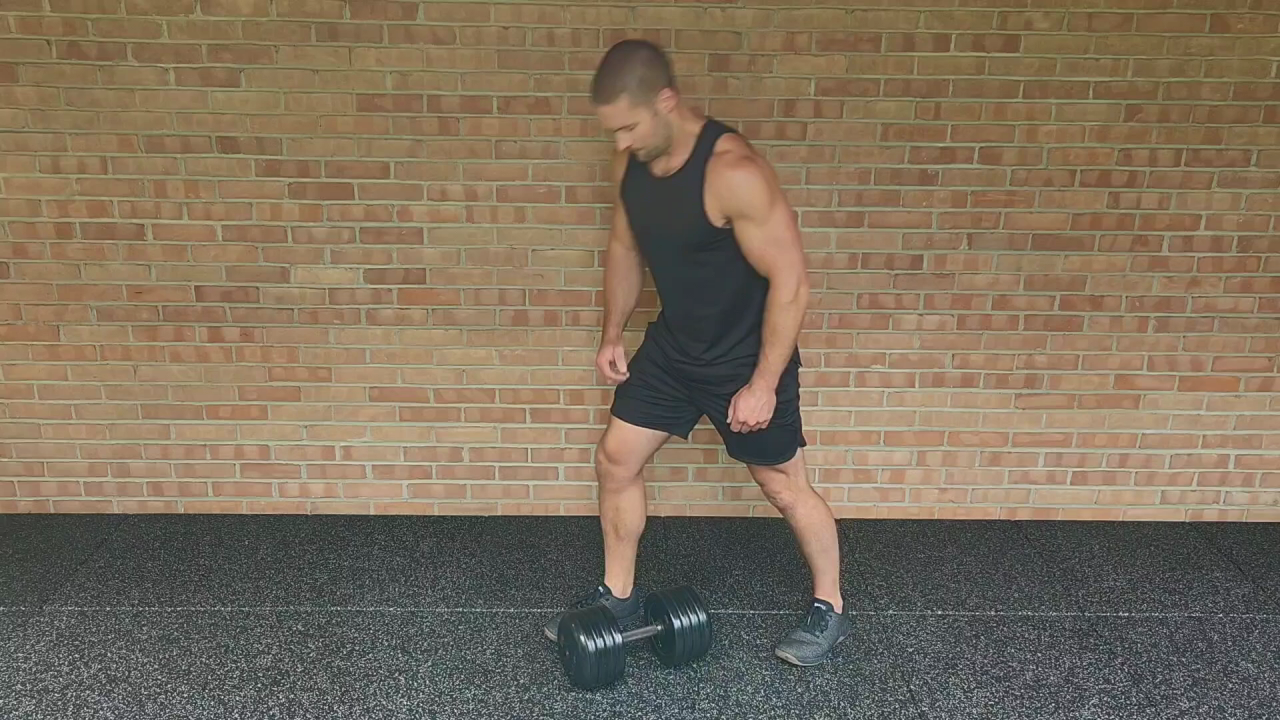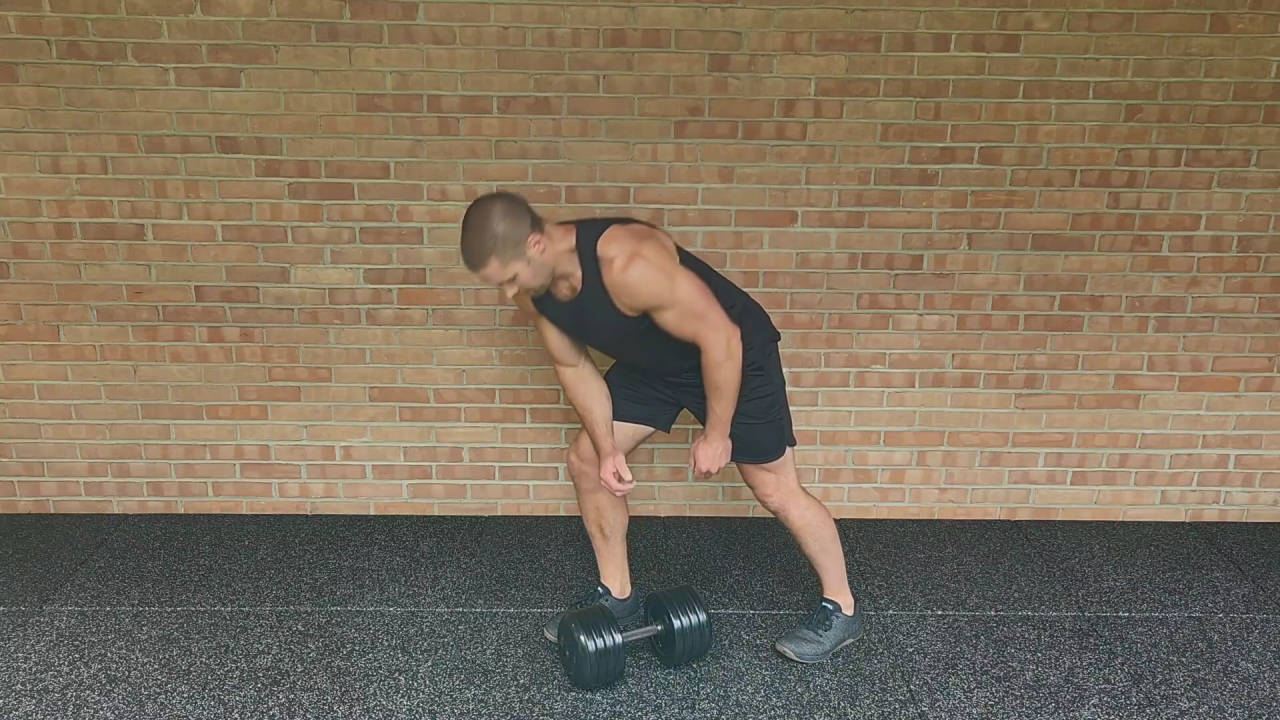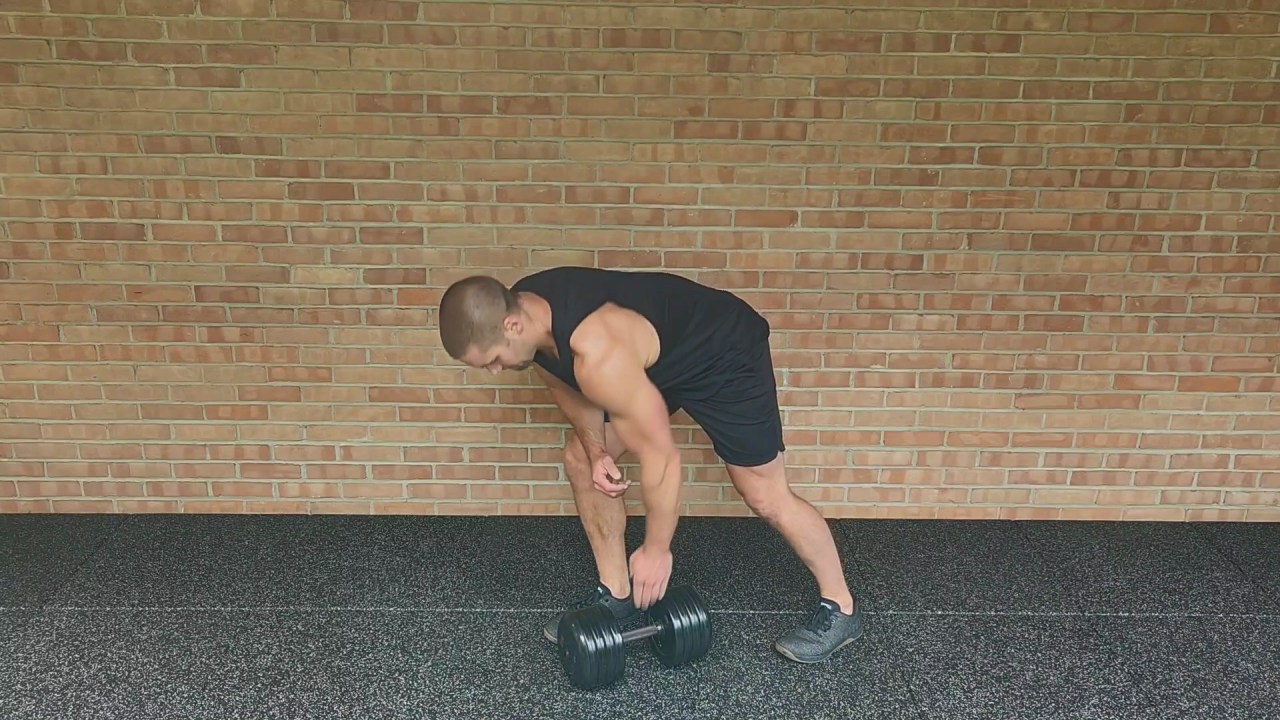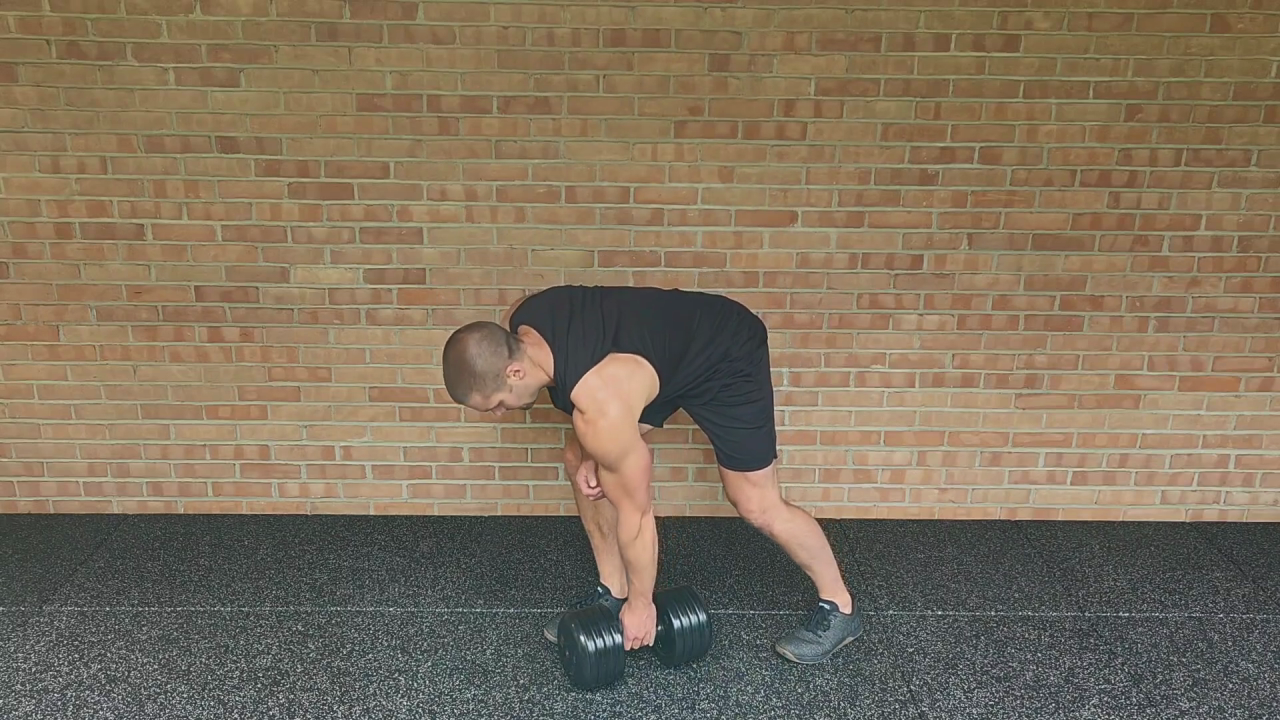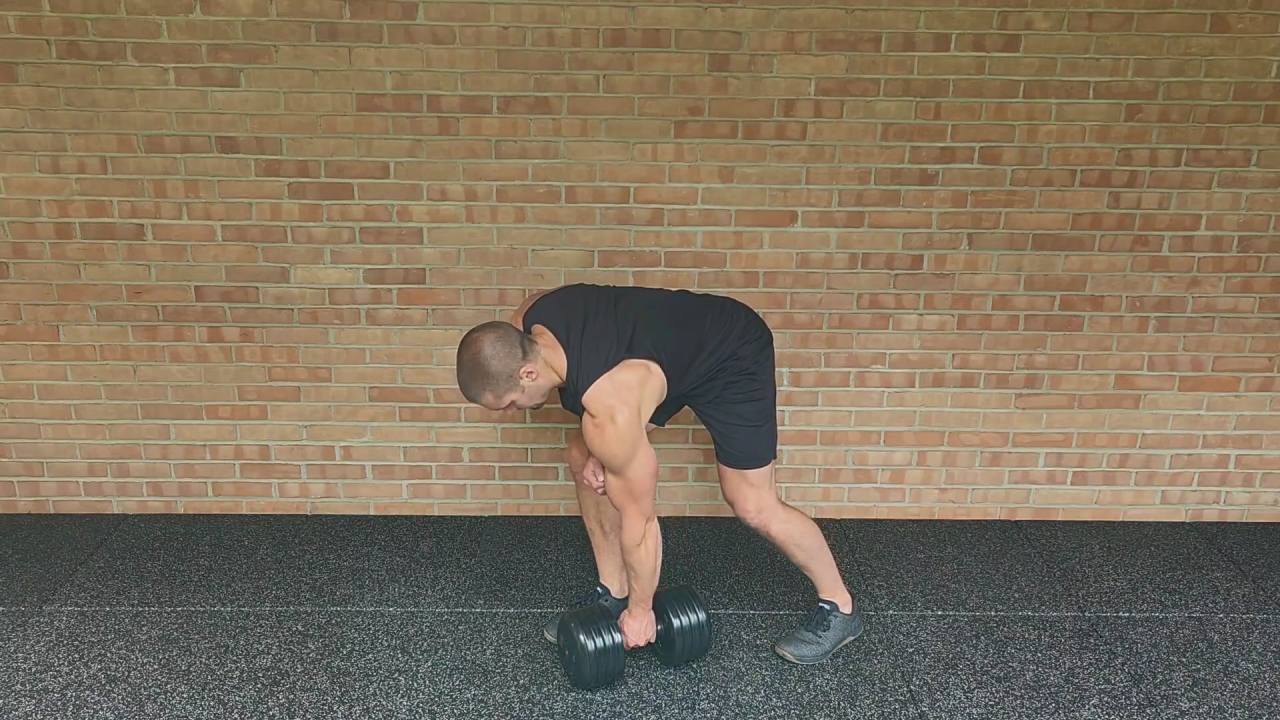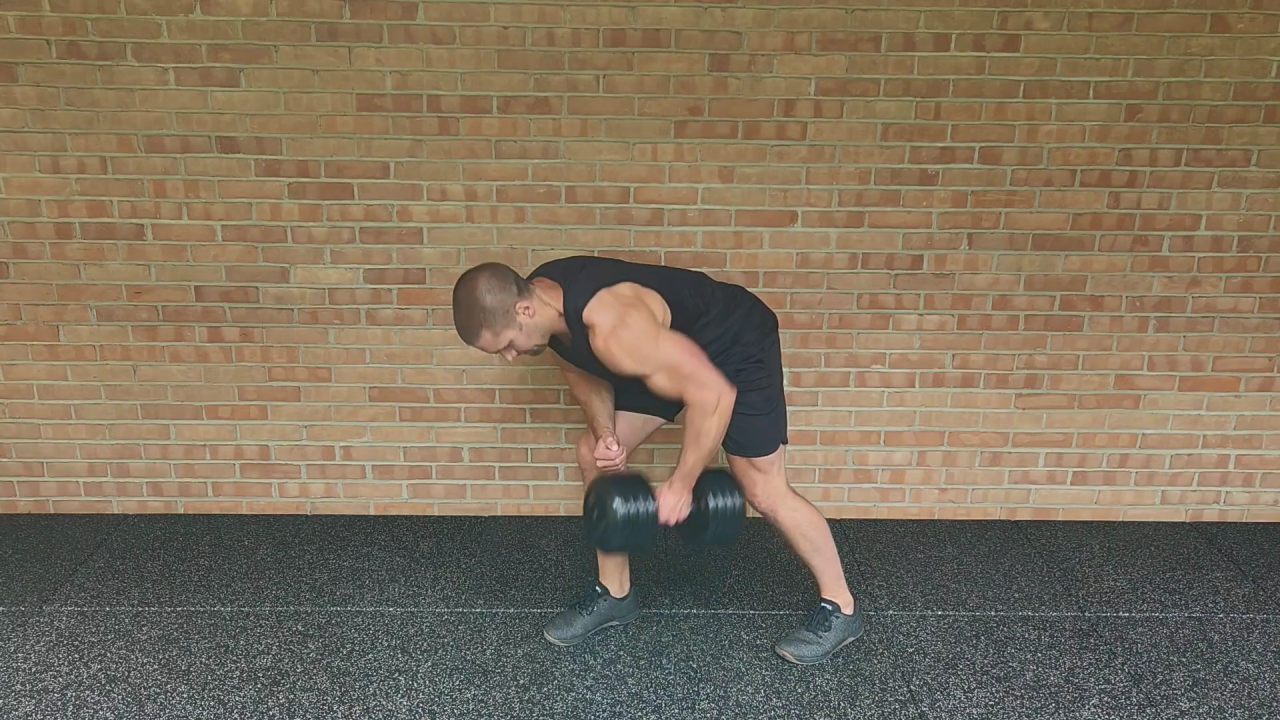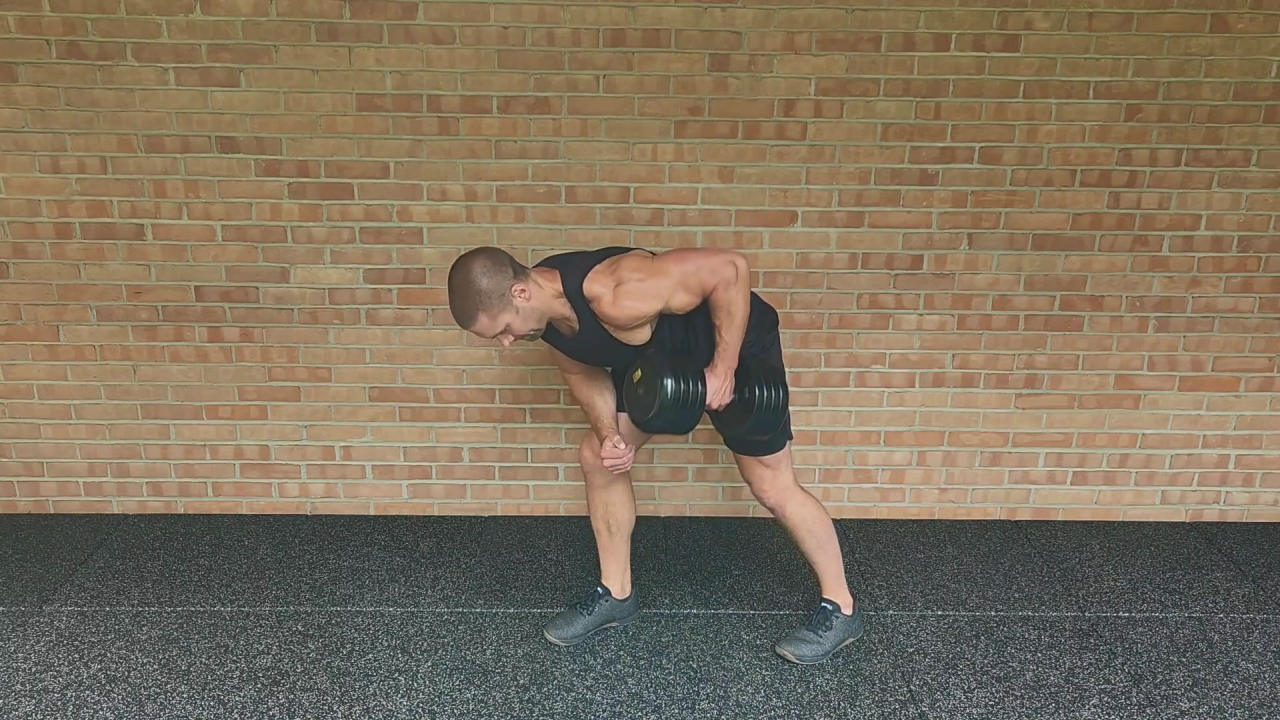
dt=0.4s
person 1, frame 1
left shoulder: (734, 172)
right shoulder: (631, 166)
left elbow: (790, 281)
right elbow: (623, 251)
left wrist: (765, 383)
right wrist: (611, 335)
left hip: (746, 354)
right hip: (673, 345)
left knee: (783, 486)
right knee: (615, 461)
left ankle: (830, 607)
right ankle: (618, 595)
person 1, frame 2
left shoulder: (627, 263)
right shoulder: (534, 284)
left elbow: (720, 337)
right elbow: (573, 365)
left wrist: (716, 434)
right wrist: (607, 446)
left hip: (733, 353)
right hip: (653, 360)
left knee: (776, 491)
right knee: (585, 461)
left ankle: (842, 608)
right ankle: (617, 595)
person 1, frame 3
left shoulder: (600, 353)
right shoulder: (519, 306)
left elbow: (661, 458)
right elbow: (566, 383)
left wrist: (656, 549)
right wrist: (598, 449)
left hip: (726, 353)
right hip: (663, 353)
left knee: (765, 496)
right knee: (580, 461)
left ankle: (840, 608)
right ankle: (615, 593)
person 1, frame 4
left shoulder: (600, 402)
right shoulder: (515, 327)
left elbow: (635, 512)
left wrist: (641, 604)
right wrist: (589, 452)
left hip: (726, 356)
right hip: (666, 346)
left knee: (757, 504)
right knee: (579, 462)
left ankle: (839, 608)
right ankle: (613, 592)
person 1, frame 5
left shoulder: (610, 406)
right shoulder: (526, 327)
left elbow: (640, 519)
left wrist: (641, 611)
right wrist: (595, 450)
left hip: (732, 357)
right hip: (672, 345)
left knee: (752, 505)
right knee: (582, 458)
left ankle: (840, 608)
right ankle: (612, 593)
person 1, frame 6
left shoulder: (612, 328)
right shoulder: (542, 301)
left elbow: (713, 398)
right elbow: (581, 367)
left wrist: (681, 486)
right wrist: (604, 430)
left hip: (738, 351)
right hip: (666, 353)
left knee: (763, 491)
right knee: (594, 455)
left ankle: (840, 607)
right ankle: (615, 593)
person 1, frame 7
left shoulder: (614, 296)
right shoulder: (543, 302)
left elbow: (730, 269)
right elbow: (581, 370)
left wrist: (721, 371)
right wrist: (608, 432)
left hip: (736, 341)
right hip: (661, 354)
left knee: (772, 488)
right knee: (598, 459)
left ankle: (840, 607)
right ankle: (617, 594)
